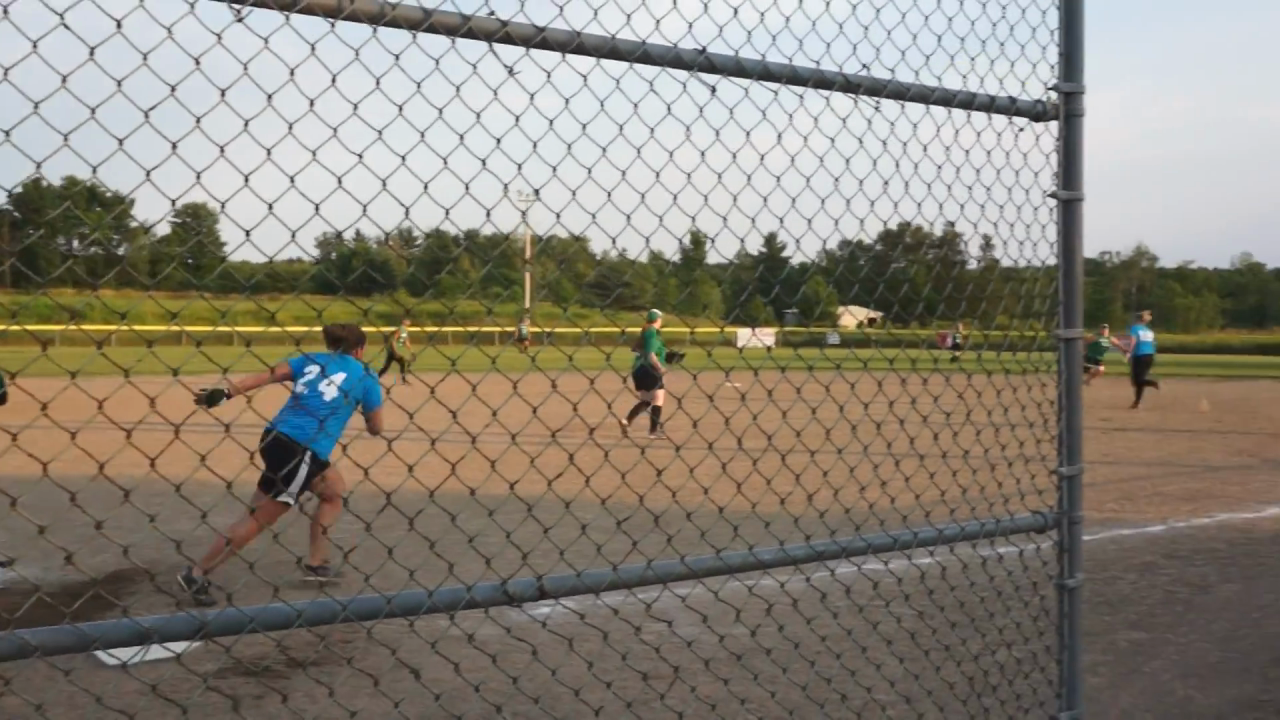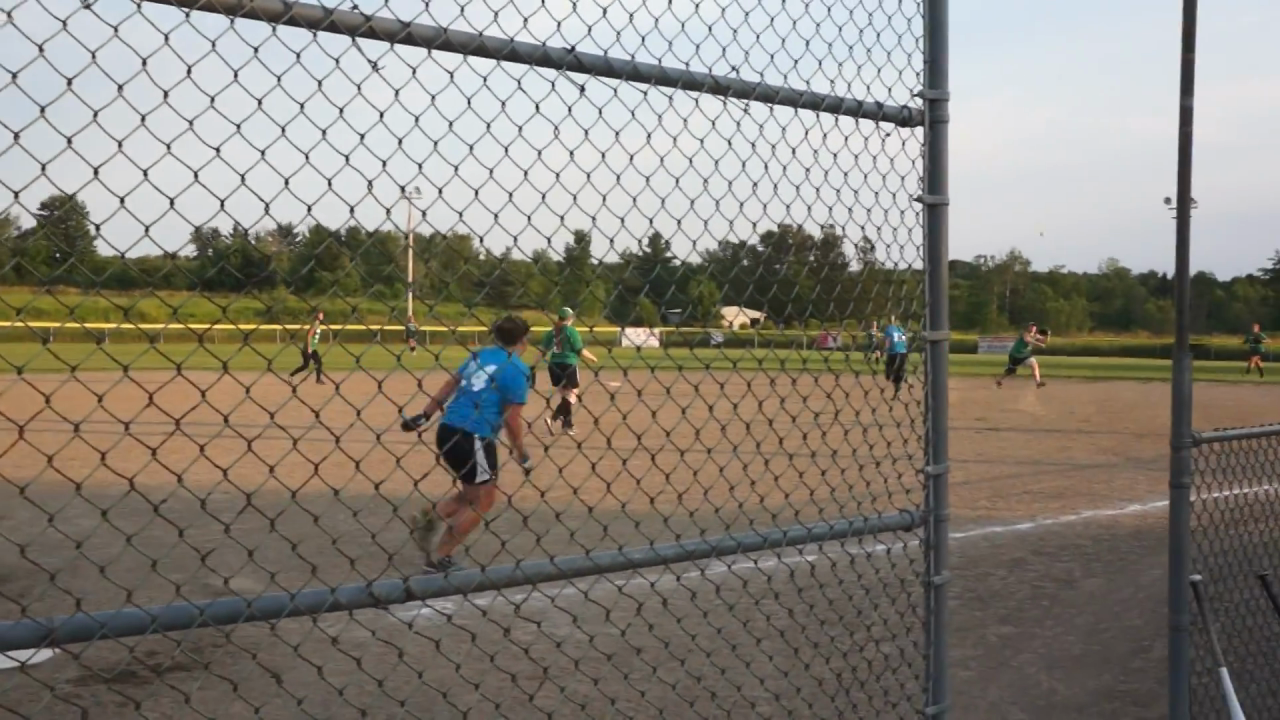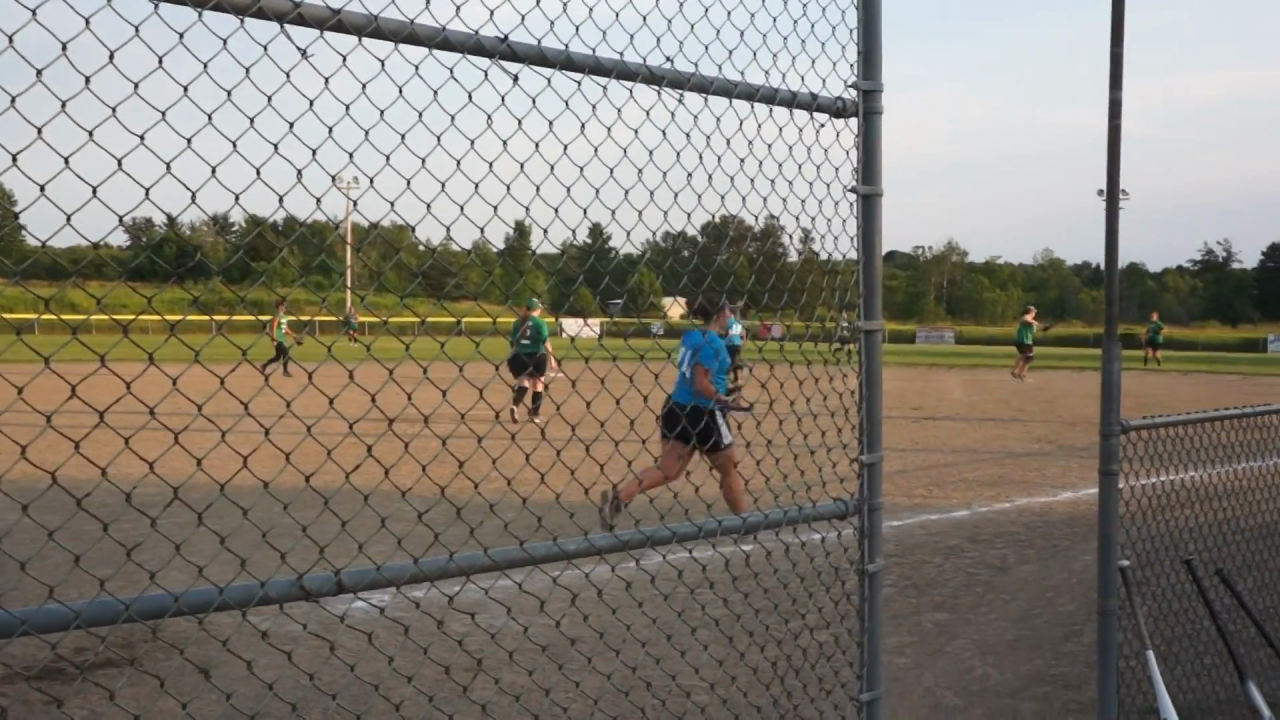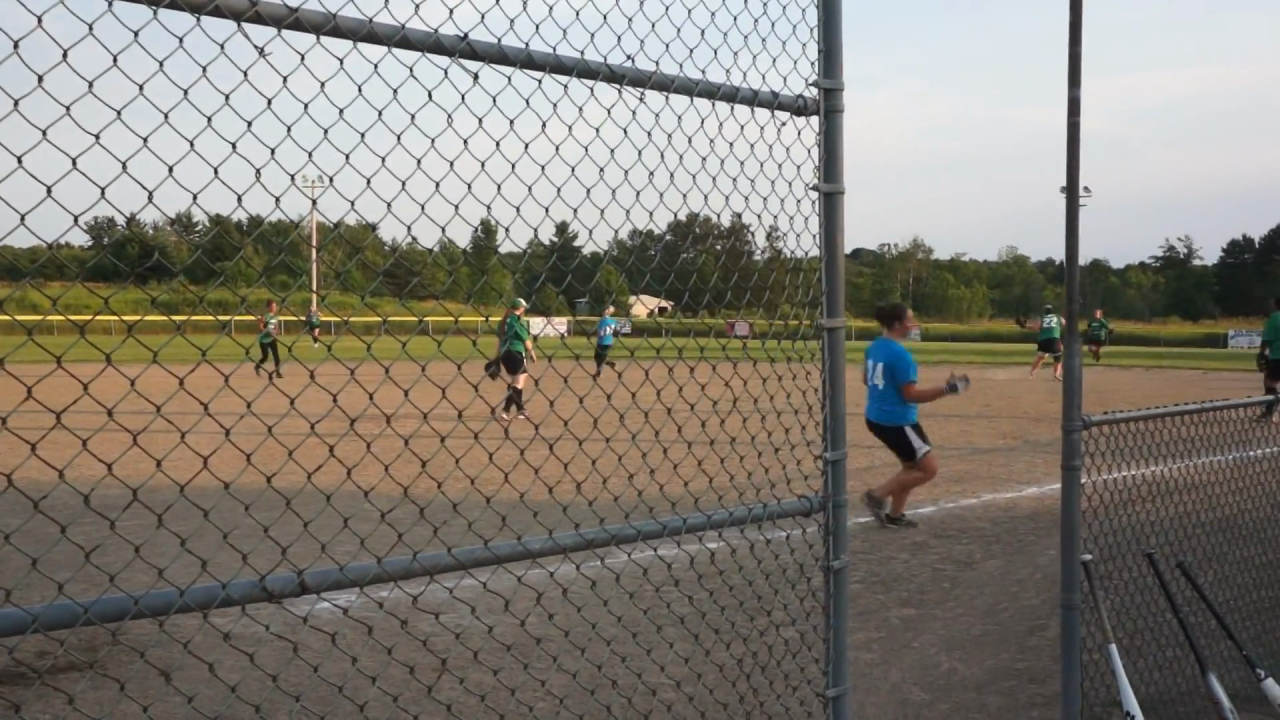
dt=0.5s
person 1, frame 1
left shoulder: (309, 360)
right shoulder: (365, 377)
left elbow: (267, 375)
right elbow: (375, 427)
left wrist: (226, 392)
right wrist: (368, 409)
left hip: (277, 439)
right hip: (303, 450)
left knee: (334, 487)
right knee: (259, 520)
left ankle: (316, 563)
right ankle: (197, 575)
person 1, frame 2
left shoulder: (479, 355)
right shoulder: (517, 371)
left elbow: (449, 386)
right elbow: (512, 420)
left wrist: (423, 416)
right wrist: (523, 456)
left hip: (448, 432)
right hip: (470, 438)
left knee: (475, 495)
right knee: (481, 502)
left ankle: (432, 516)
right ankle: (439, 558)
person 1, frame 3
left shoulder: (692, 337)
right shoulder: (714, 343)
right elbow: (701, 382)
right wrist: (724, 401)
left hip: (677, 408)
right hip: (702, 413)
left knee: (666, 471)
right knee: (729, 468)
left ankle: (617, 497)
person 1, frame 4
left shoulder: (875, 346)
right shoulder: (901, 354)
left elbow: (867, 380)
right elbow: (911, 394)
right wrist: (947, 389)
left hip: (877, 418)
right hip: (897, 422)
left knee: (912, 467)
right knee: (928, 469)
left ankle: (894, 515)
right ankle: (877, 495)
